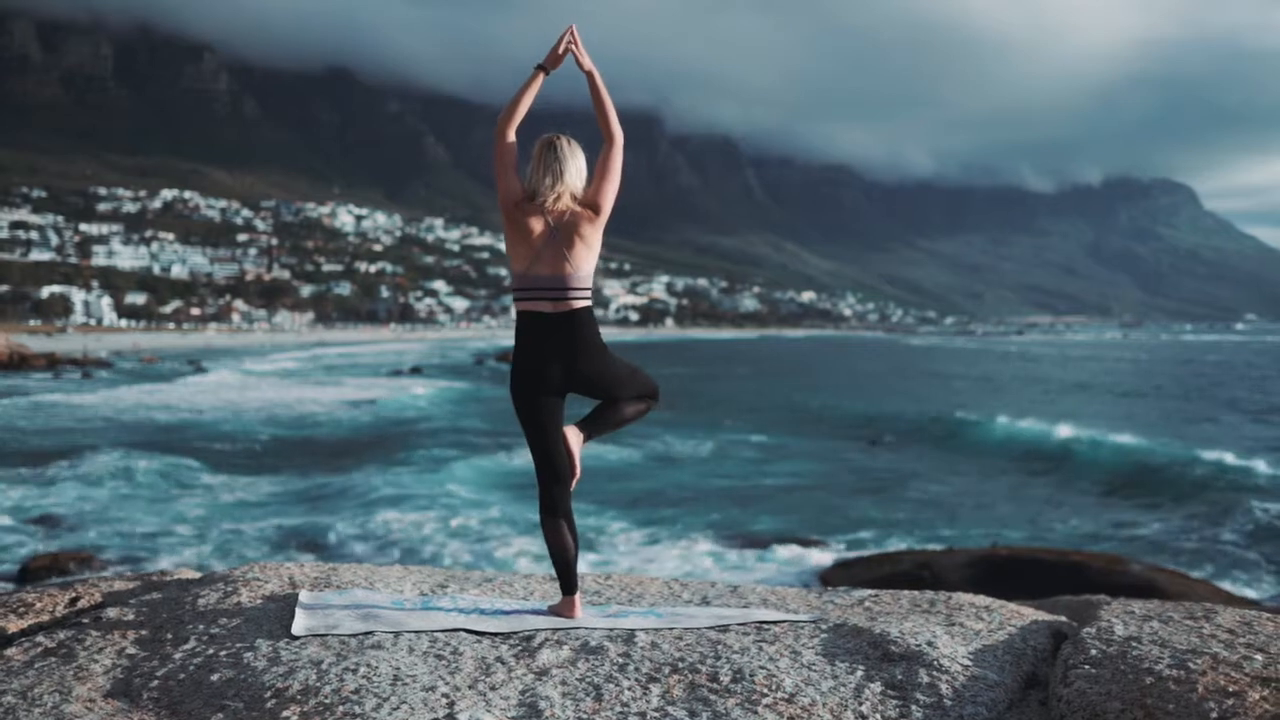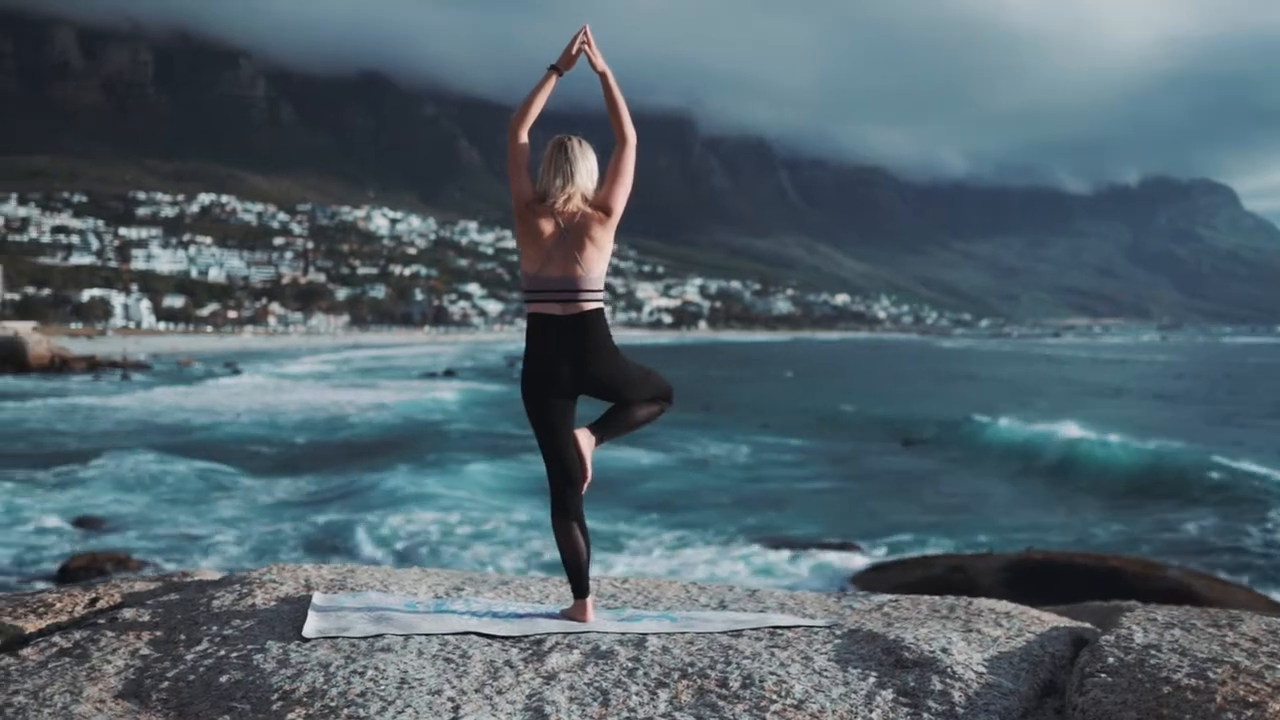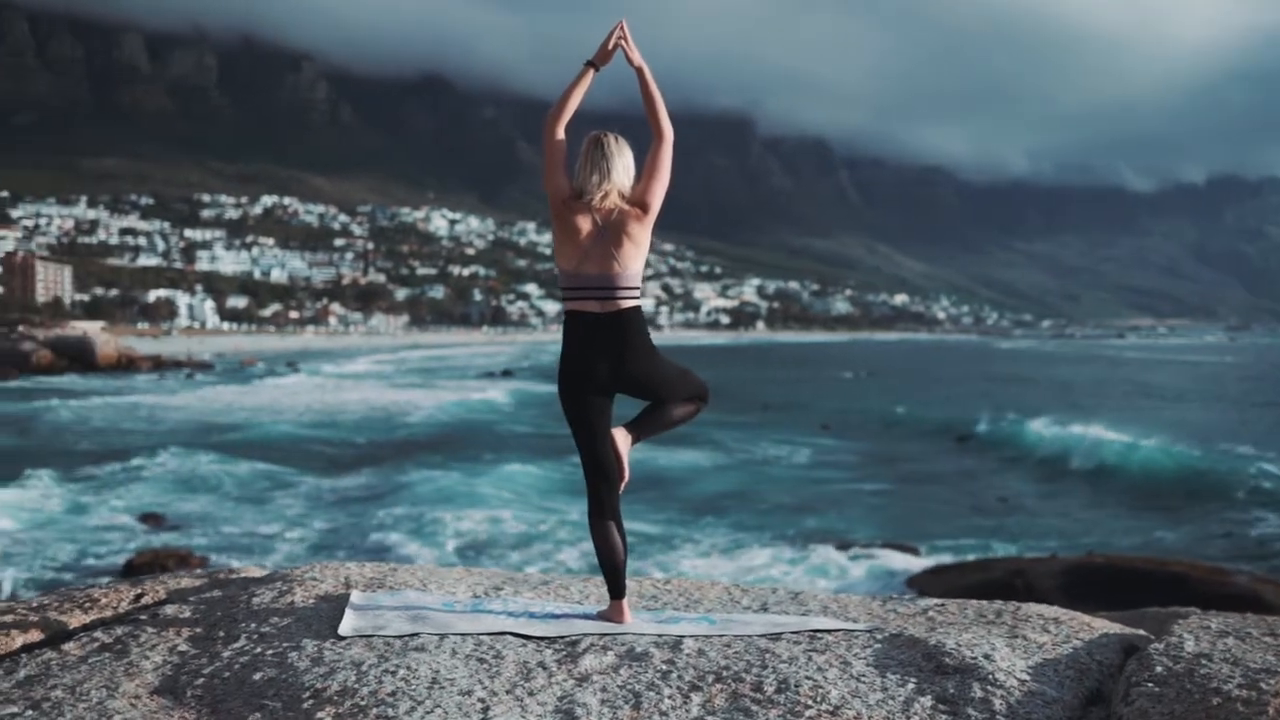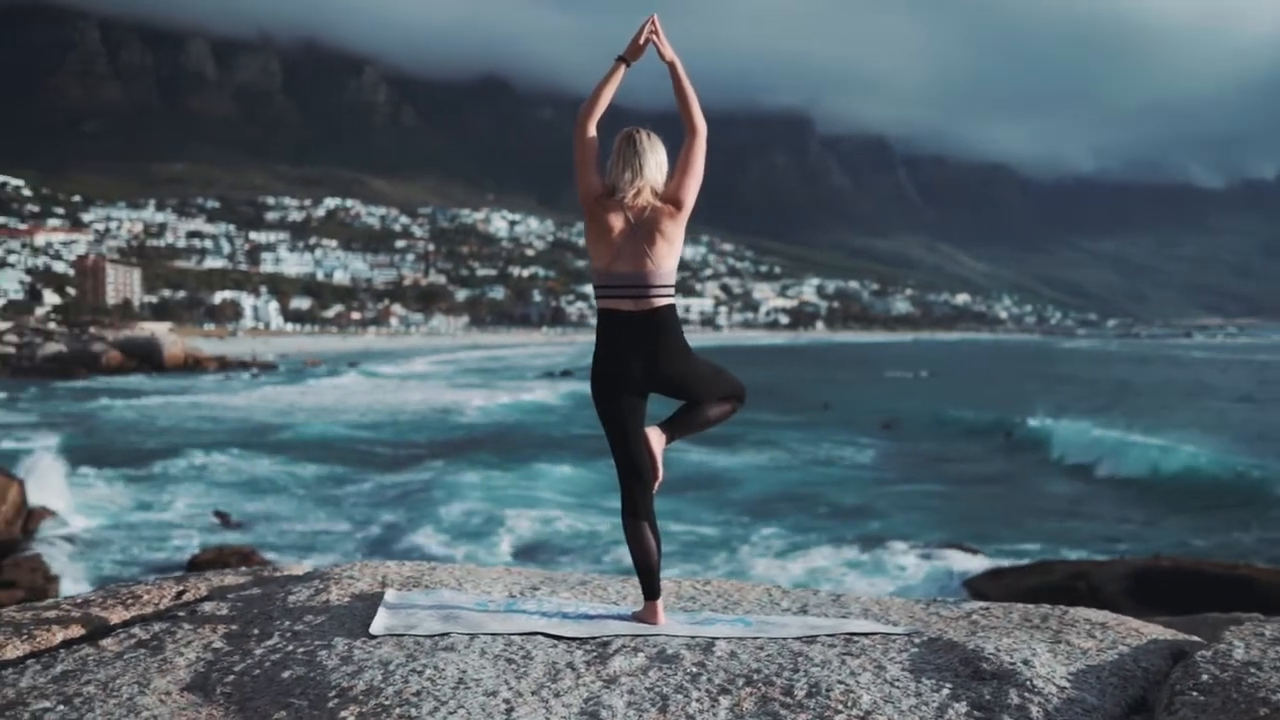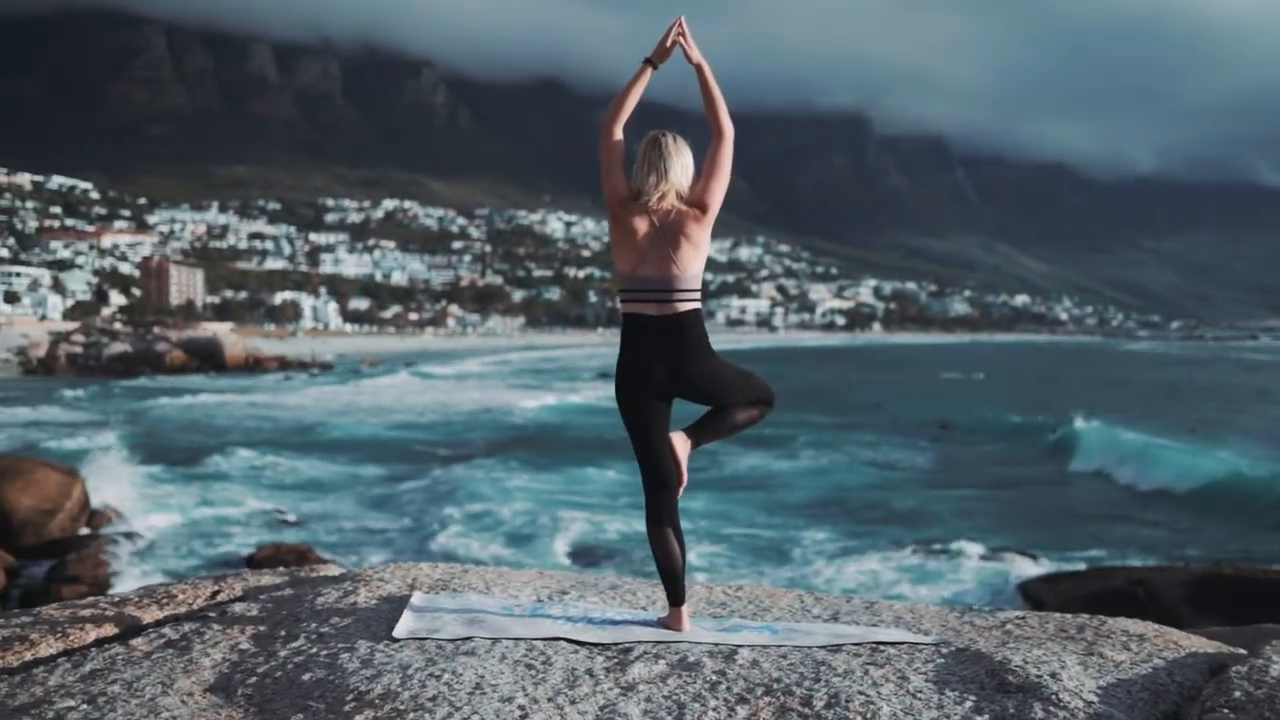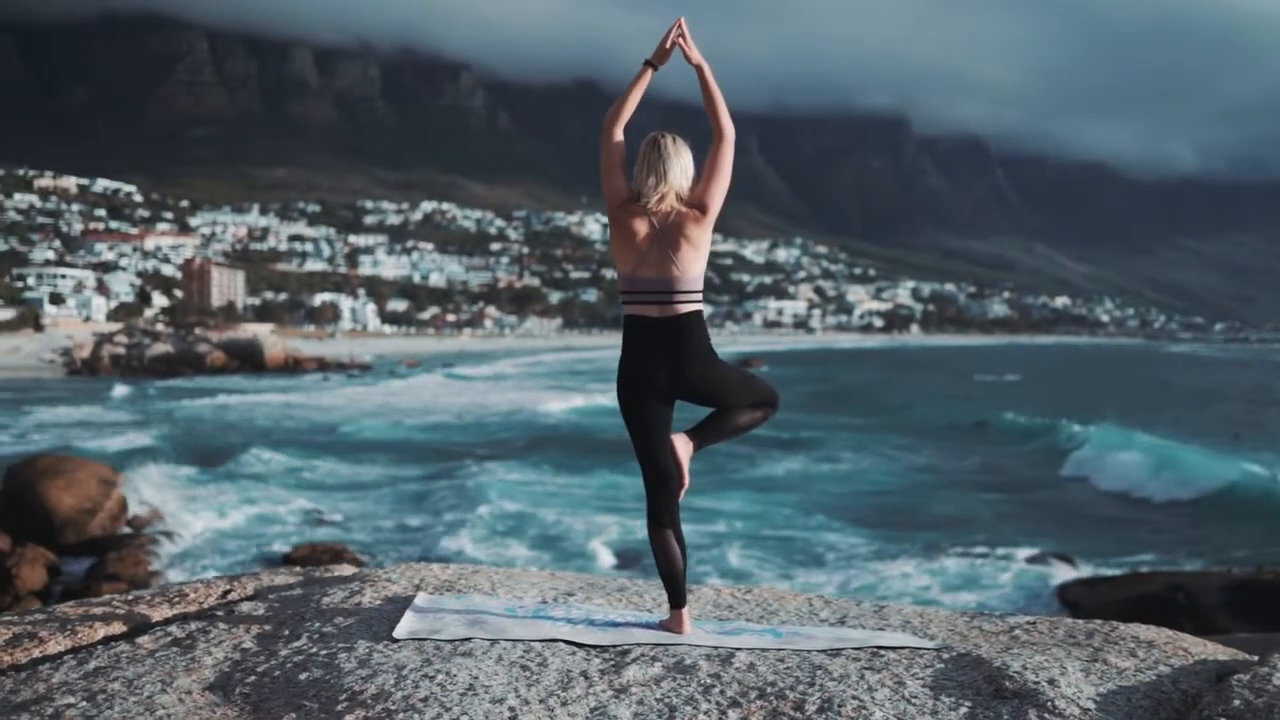
dt=0.7s
person 1, frame 1
left shoulder: (516, 215)
right shoulder: (592, 217)
left elbow: (504, 132)
right elbow: (615, 138)
left wrist: (544, 68)
right wrist: (588, 69)
left hip: (532, 357)
right hip: (582, 352)
left knee: (552, 486)
right knee: (646, 392)
left ankle: (570, 600)
right ankle: (580, 433)
person 1, frame 2
left shoulder: (527, 217)
right shoulder: (602, 219)
left elbow: (516, 133)
right elbow: (627, 139)
left wrist: (557, 69)
right wrist: (601, 69)
left hip: (542, 360)
right hip: (593, 354)
left knee: (564, 488)
right knee: (659, 393)
left ankle: (582, 603)
right ankle: (593, 436)
person 1, frame 3
left shoulder: (564, 214)
right shoulder: (640, 215)
left elbow: (554, 129)
right elbow: (665, 136)
left wrist: (594, 64)
right wrist: (638, 64)
left hip: (580, 358)
right hip: (630, 352)
left knee: (601, 488)
right knee: (695, 393)
left ankle: (618, 605)
right ankle: (628, 435)
person 1, frame 4
left shoulder: (597, 212)
right shoulder: (673, 213)
left elbow: (585, 127)
right elbow: (698, 131)
left wrist: (626, 60)
right wrist: (671, 60)
left hip: (613, 357)
right hip: (664, 351)
left knee: (635, 488)
right knee: (733, 393)
left ankle: (653, 607)
right ankle: (664, 435)
person 1, frame 5
left shoulder: (622, 215)
right shoulder: (698, 216)
left elbow: (611, 130)
right elbow: (725, 134)
left wrist: (653, 61)
right wrist: (697, 61)
left hip: (637, 361)
right hip: (689, 356)
left knee: (659, 493)
right knee: (760, 396)
left ankle: (677, 612)
right ankle: (688, 438)
person 1, frame 6
left shoulder: (622, 217)
right shoulder: (698, 218)
left elbow: (611, 131)
right elbow: (726, 133)
left wrist: (652, 64)
right wrist: (697, 63)
left hip: (639, 363)
right hip: (690, 359)
left knee: (660, 494)
right knee: (764, 398)
left ankle: (678, 615)
right ankle: (691, 441)
